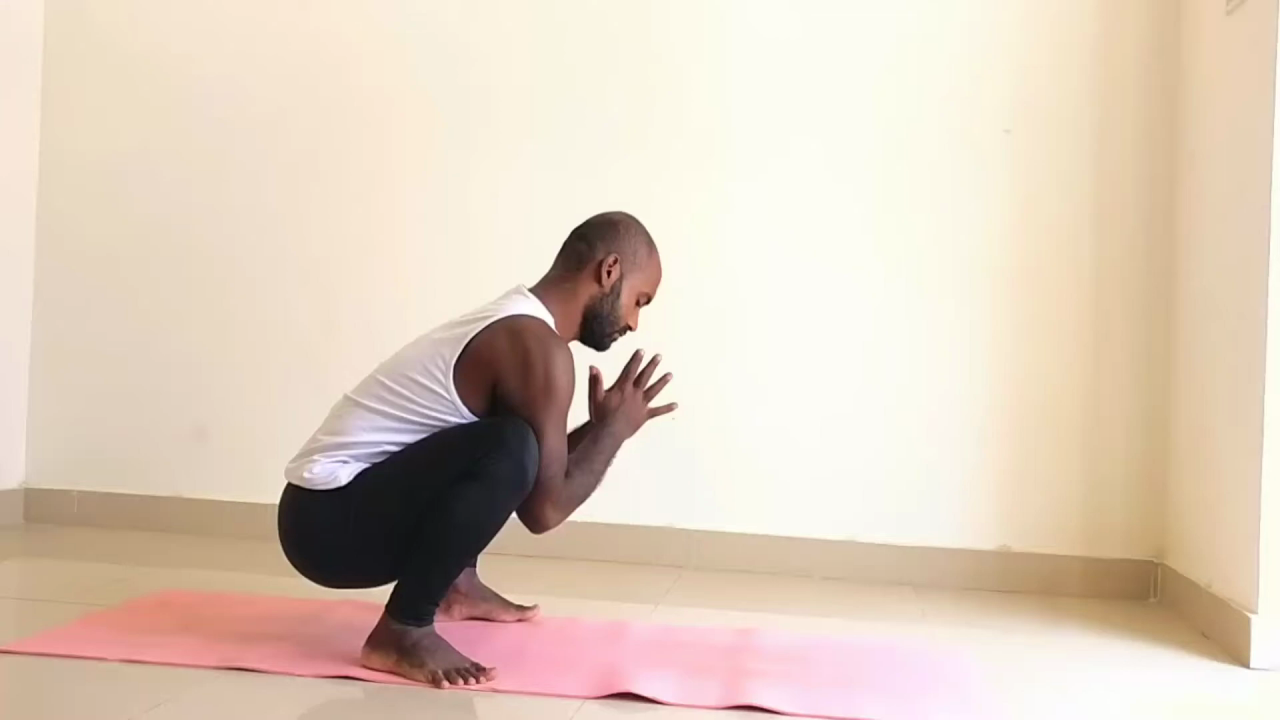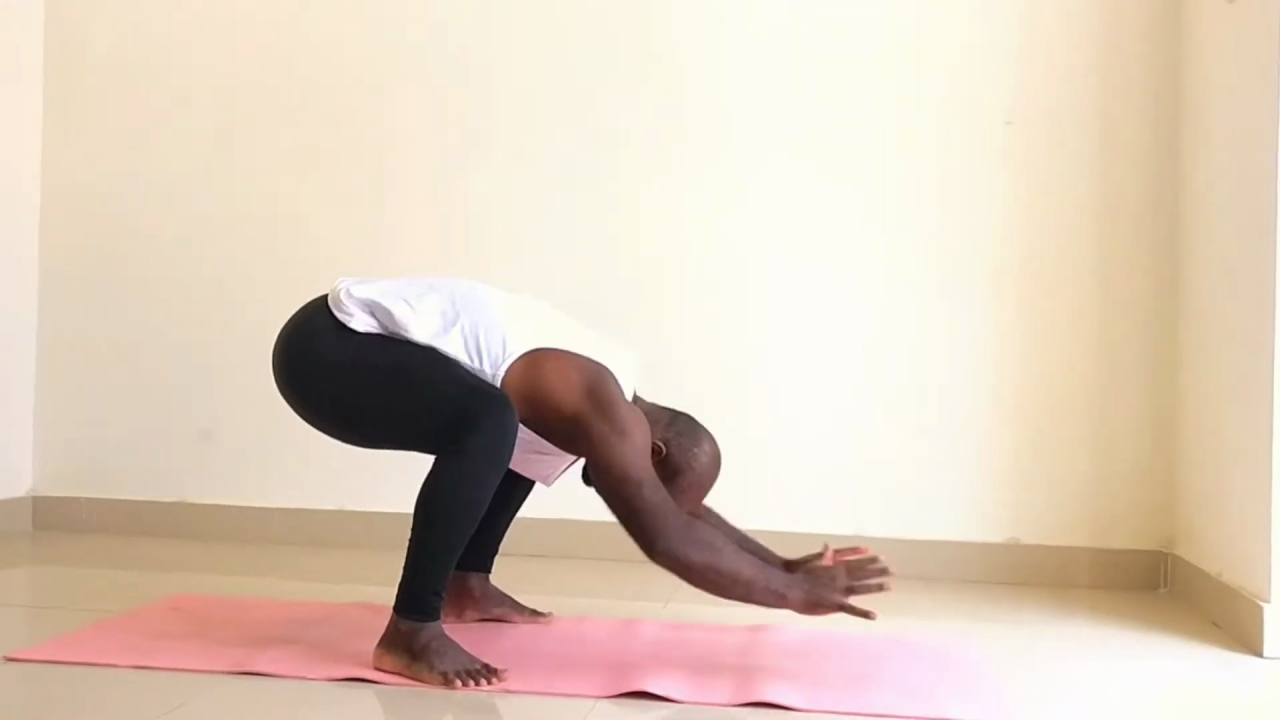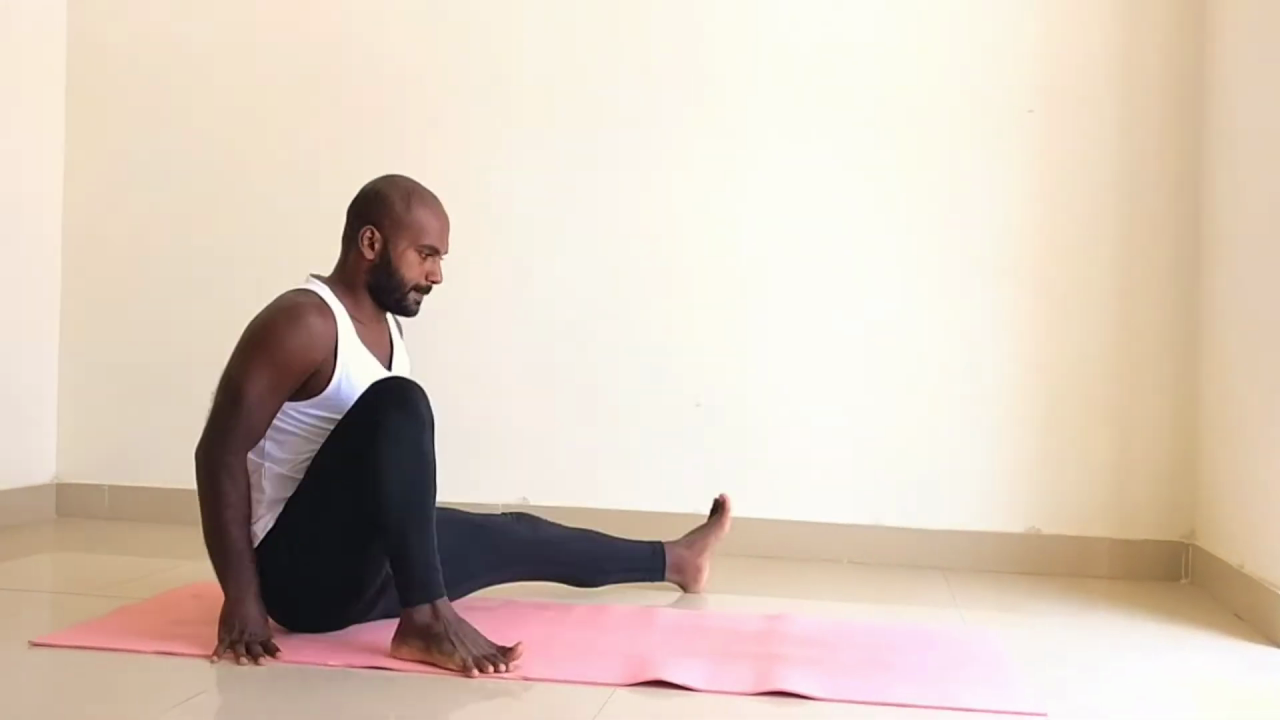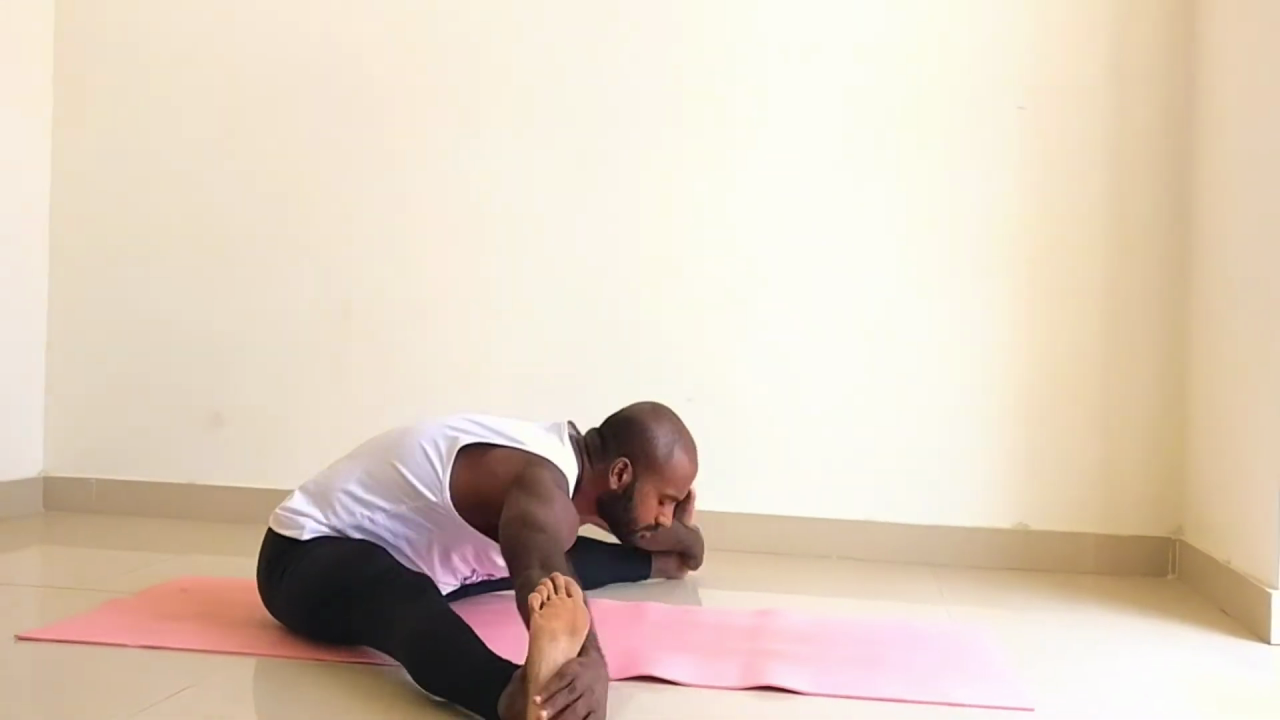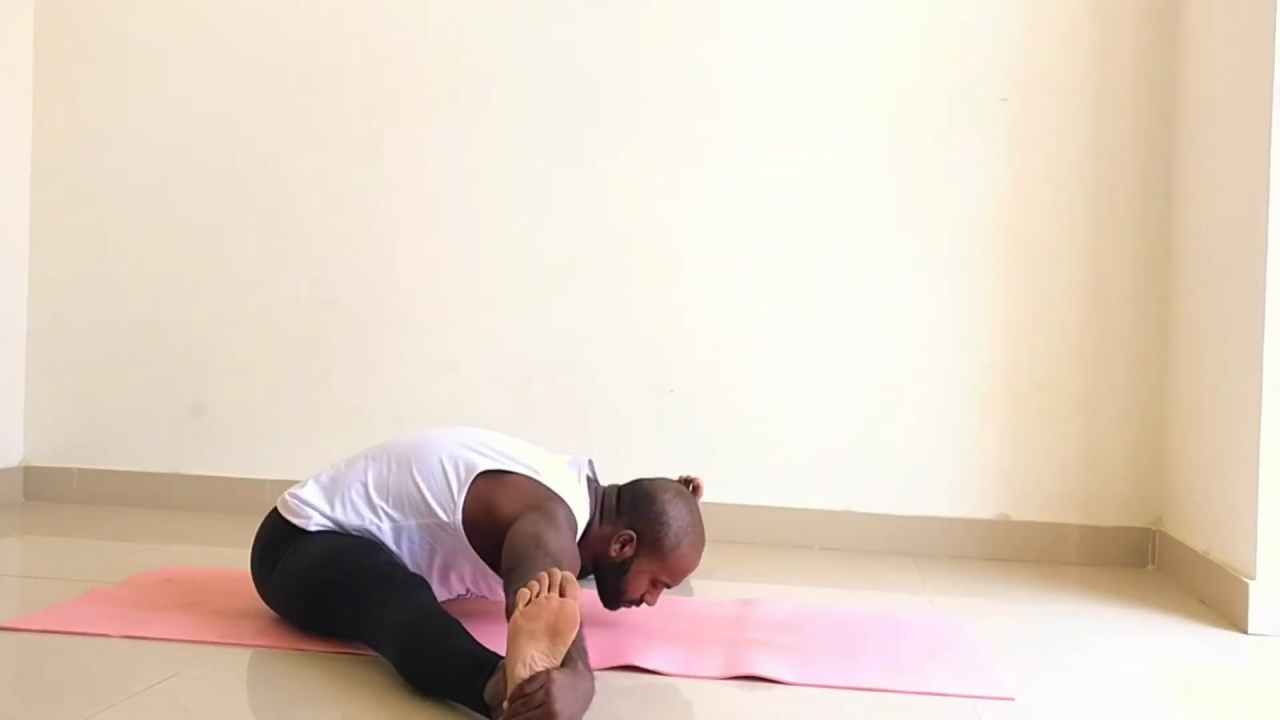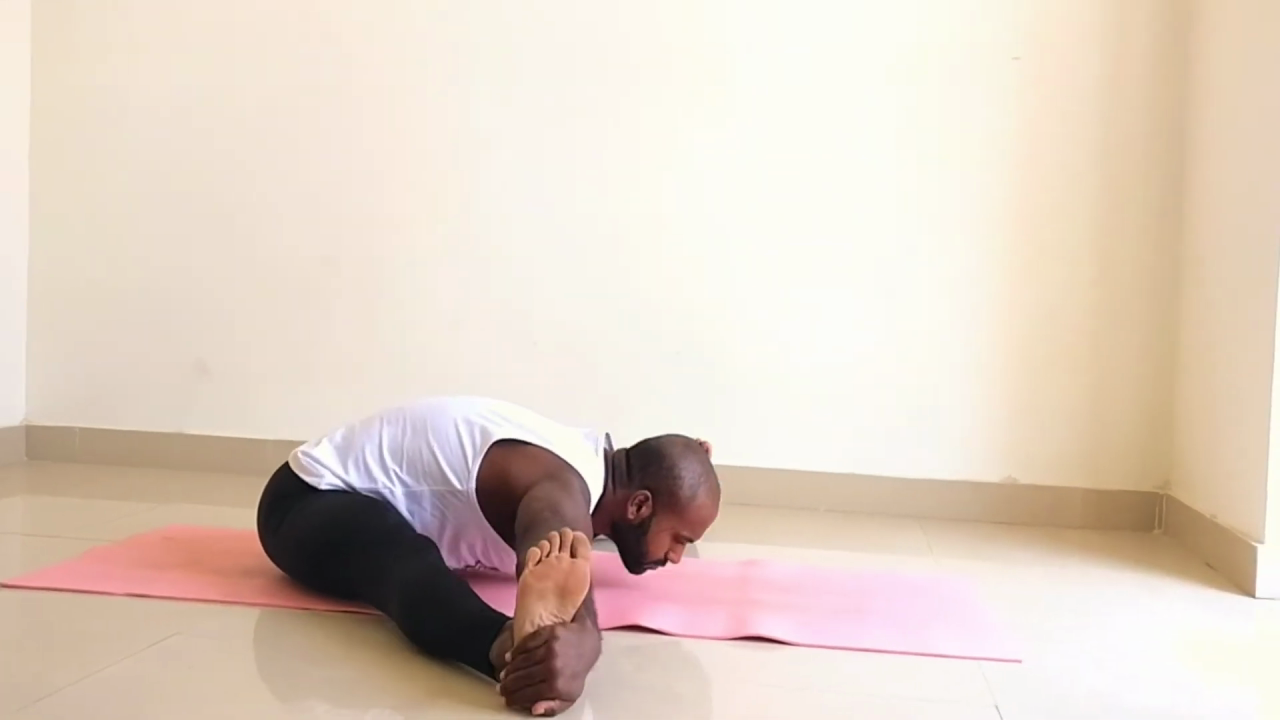
dt=0.7s
person 1, frame 1
left shoulder: (516, 327)
right shoulder: (537, 347)
left elbow: (543, 474)
right elbow: (543, 509)
left wrist: (602, 428)
right wrist: (614, 429)
left hip: (365, 504)
right hip: (329, 525)
right knee: (510, 449)
left ankle: (457, 585)
right ankle: (401, 632)
person 1, frame 2
left shoulder: (617, 401)
right shoulder: (602, 409)
left elbow: (682, 510)
right elbow: (667, 539)
left wrist: (790, 570)
right wrist: (793, 590)
left hip: (364, 339)
right hip: (326, 345)
right knee: (487, 426)
left ankle: (466, 584)
right ankle: (410, 630)
person 1, frame 3
left shoulder: (382, 325)
right shoulder: (304, 322)
right elbow: (219, 454)
right wrist: (241, 597)
left hip: (360, 560)
right hip: (304, 566)
left knee: (518, 537)
right knee: (403, 402)
left ankle: (669, 560)
right ankle: (430, 620)
person 1, frame 4
left shoulder: (571, 453)
right shoulder: (542, 484)
right elbow: (544, 581)
right wrist: (587, 663)
left hip: (375, 544)
right hip: (310, 547)
right knee: (413, 604)
left ankle: (645, 565)
person 1, frame 5
left shoulder: (583, 492)
right shoulder: (550, 519)
right elbow: (539, 609)
left wrist: (673, 511)
right wrist: (576, 678)
left hip: (365, 533)
right hip: (304, 542)
right knee: (400, 599)
person 1, frame 6
left shoulder: (595, 459)
right shoulder: (563, 488)
right elbow: (556, 570)
right wrist: (580, 641)
left hip: (374, 488)
right hip: (310, 499)
right knee: (408, 562)
